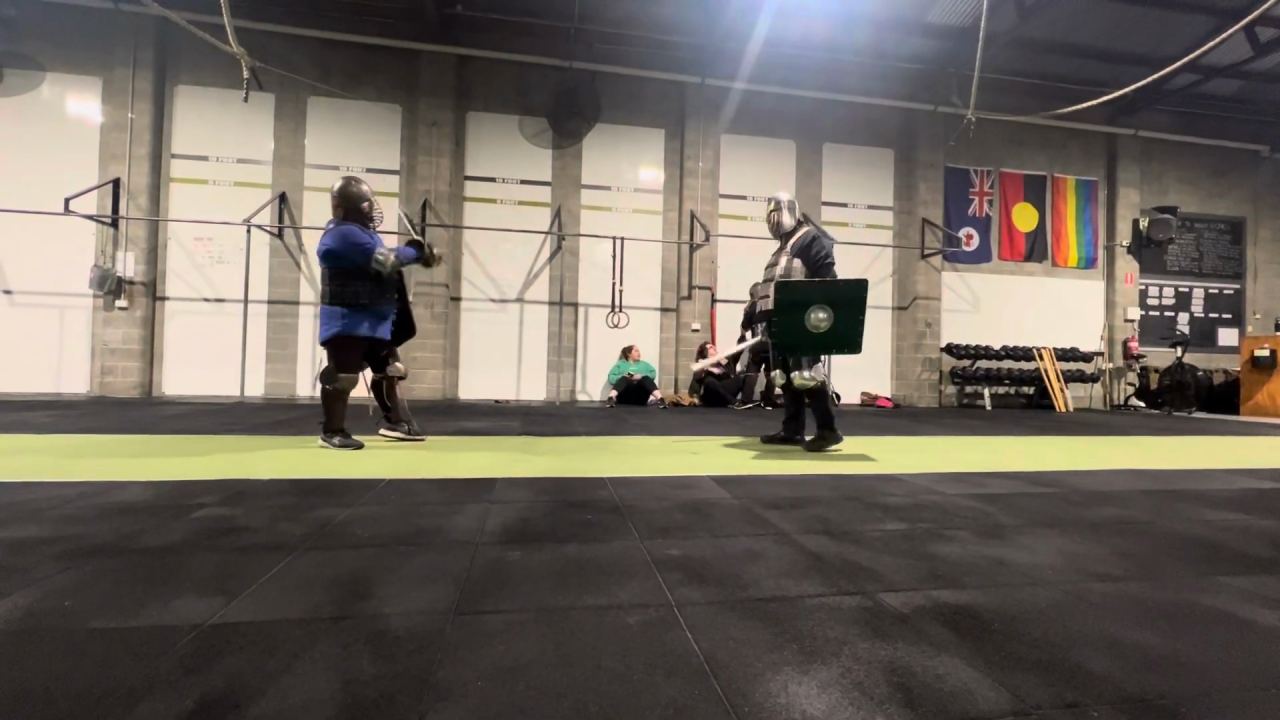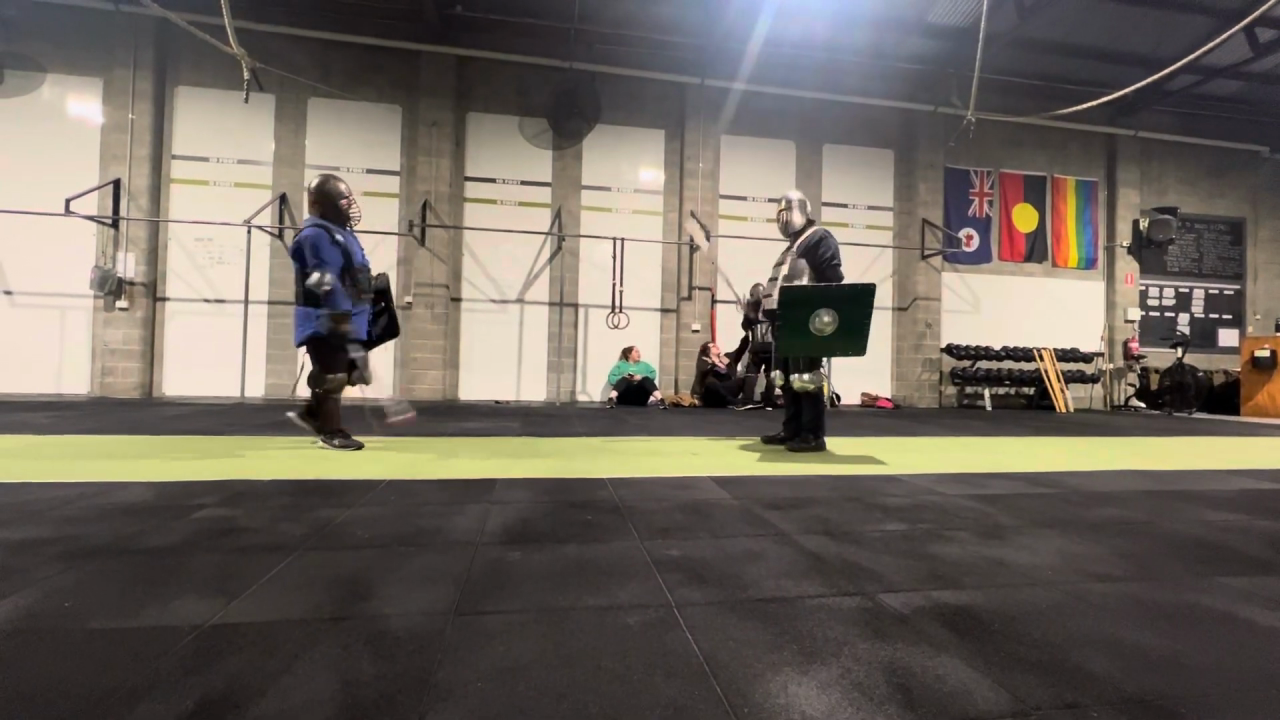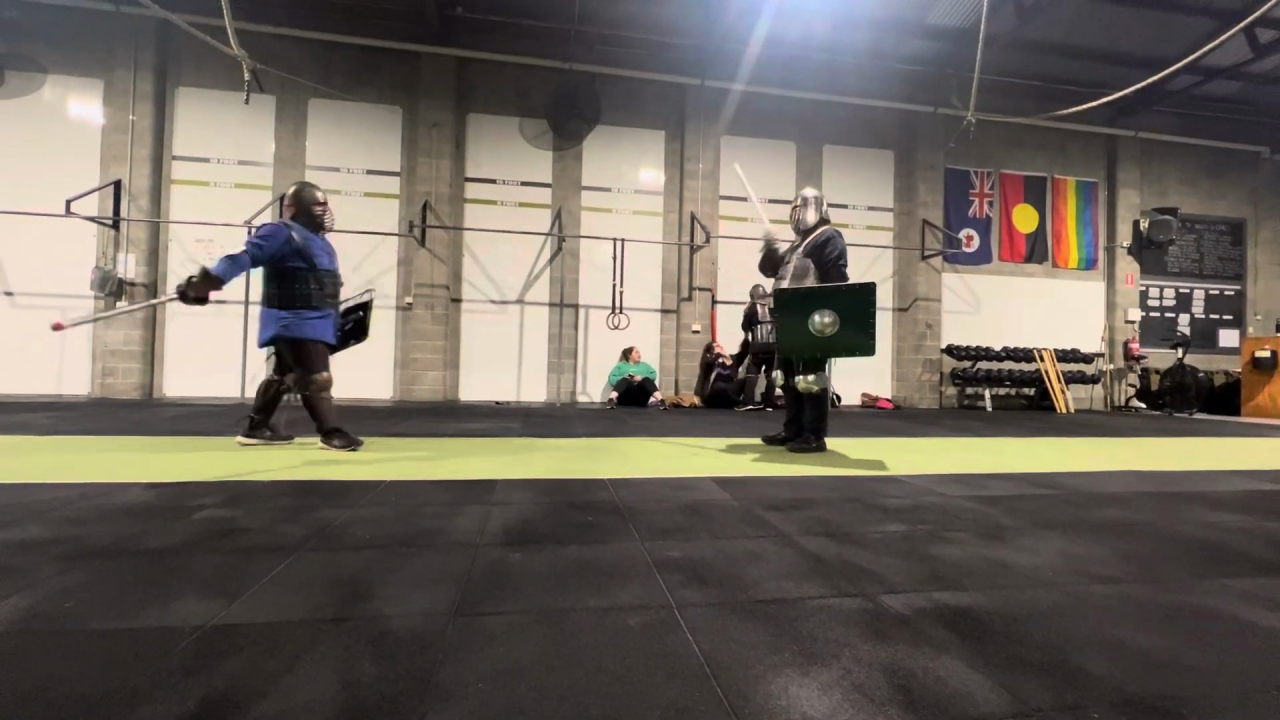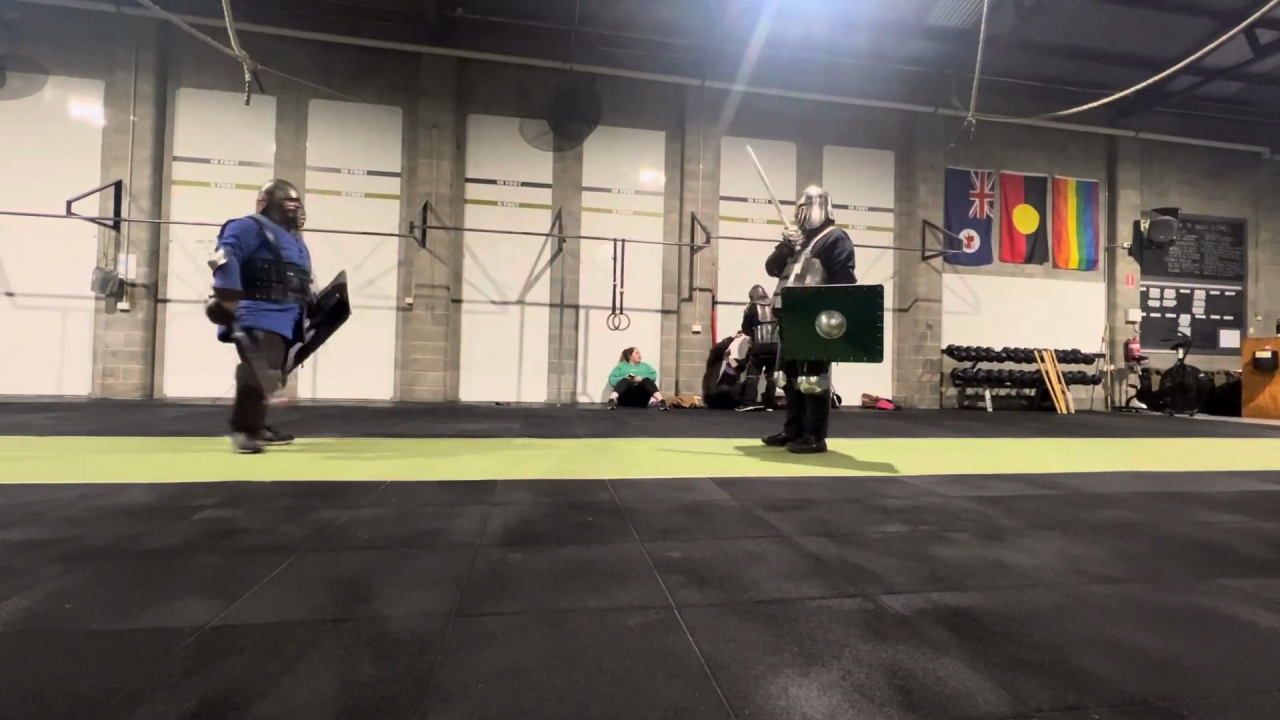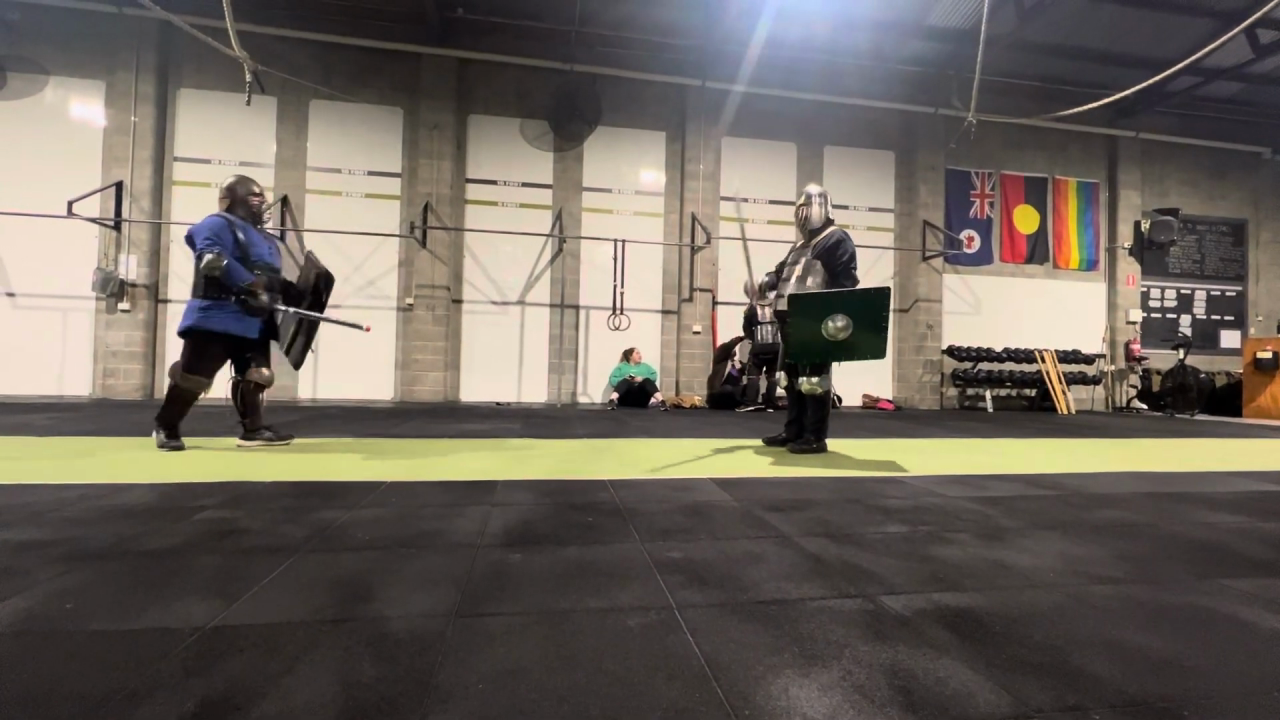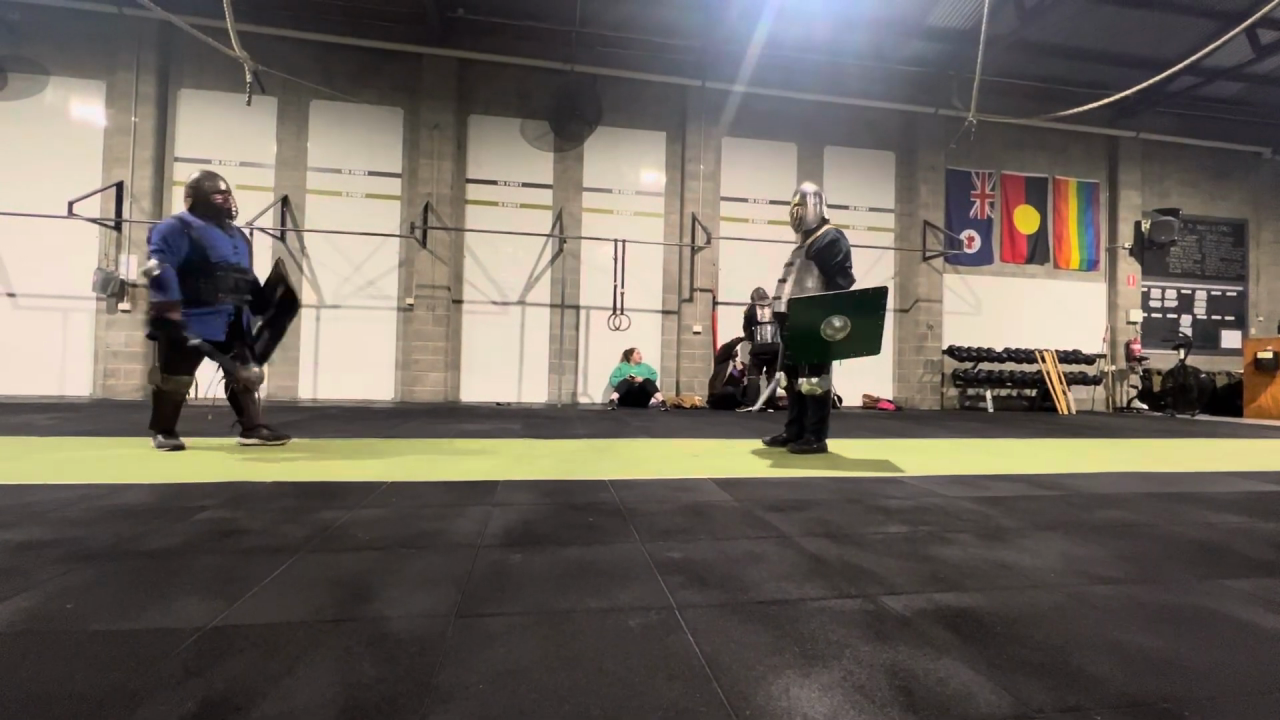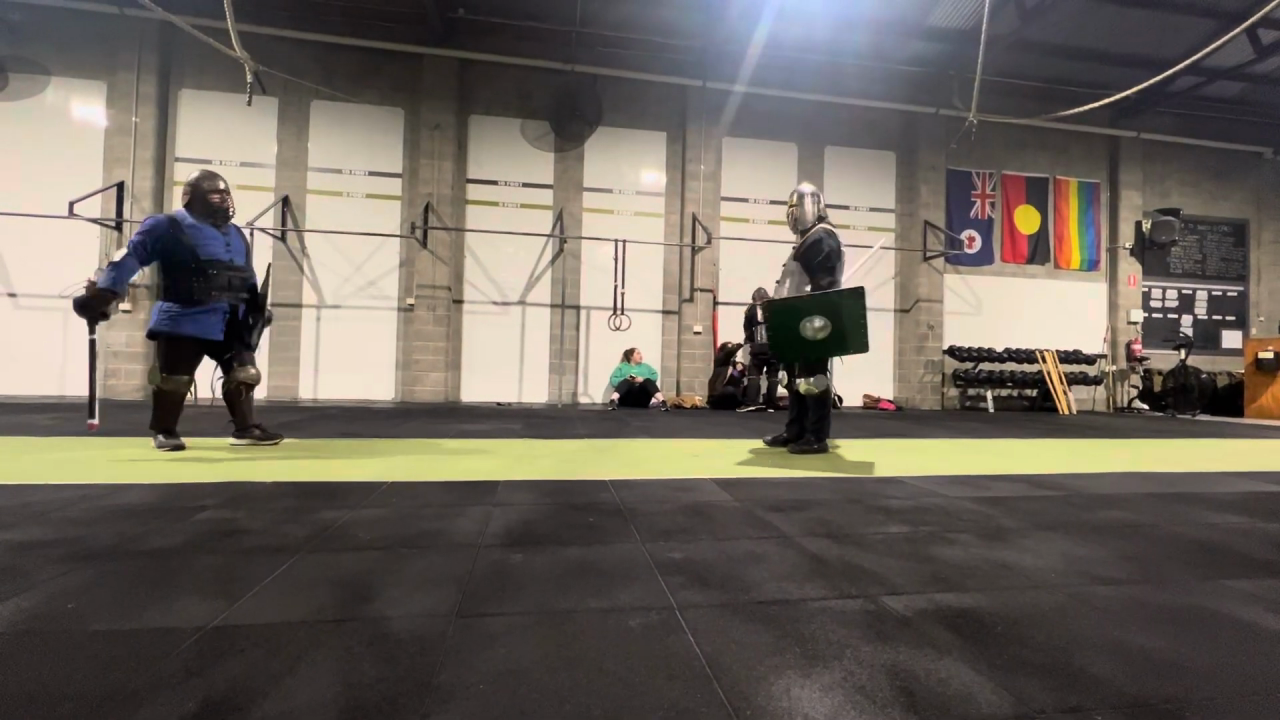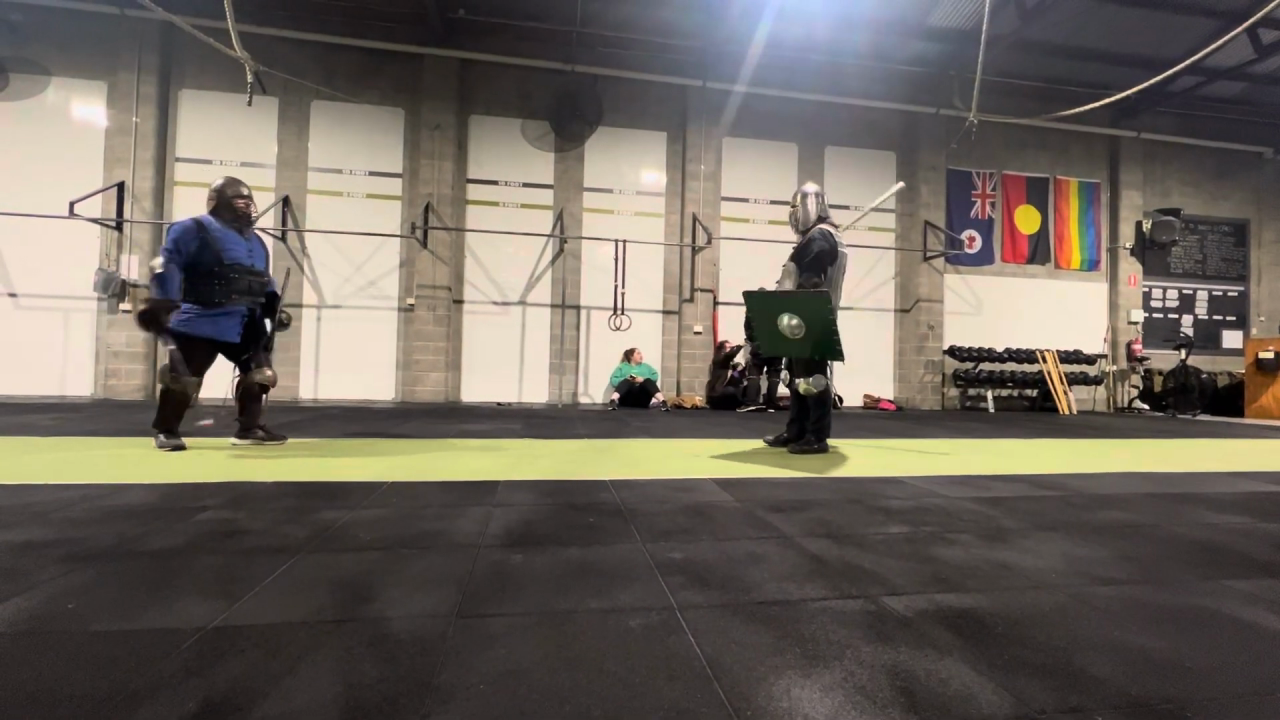
dt=0.3s
person 1, frame 1
left shoulder: (358, 232)
right shoulder: (344, 235)
left elbow: (383, 265)
right elbow: (386, 259)
right wrist: (421, 251)
left hip: (372, 318)
right hip: (348, 319)
left knee: (388, 369)
right knee: (342, 375)
left ankle: (397, 423)
right ankle: (332, 433)
person 1, frame 2
left shoulder: (338, 231)
right shoulder: (318, 235)
right elbow: (324, 281)
right wrist: (340, 317)
left hip: (343, 317)
right hip: (324, 319)
left knee: (346, 371)
right knee: (331, 375)
left ankle: (311, 415)
right ankle: (332, 432)
person 1, frame 3
left shoulder: (319, 242)
right shoulder: (282, 234)
right elbow: (244, 256)
left wrist: (335, 318)
right wrist: (206, 281)
left hip: (315, 323)
right hip: (294, 321)
left knee: (285, 376)
right knee: (315, 377)
left ankle: (256, 428)
right ankle: (332, 433)
person 1, frame 4
left shoulder: (292, 238)
right shoulder: (250, 228)
left elbow: (296, 281)
right elbow: (225, 258)
right wrist: (225, 298)
left hip: (282, 317)
right hip: (257, 315)
left knee: (270, 374)
right knee: (258, 371)
left ankle: (255, 429)
right ankle: (242, 428)
person 1, frame 5
left shoulder: (262, 237)
right shoulder: (217, 225)
left elbow: (272, 276)
right elbow: (215, 261)
left wrist: (292, 292)
right wrist: (253, 289)
left hip: (251, 321)
right hip: (216, 315)
left knee: (256, 374)
right knee: (194, 376)
left ankle: (254, 430)
right ankle: (165, 428)
person 1, frame 6
left shoulder: (236, 235)
right shoulder: (177, 228)
left elbow: (244, 277)
right elbow: (161, 270)
right wrist: (165, 310)
left hip: (229, 321)
right hip: (188, 319)
right knee: (173, 379)
left ankle: (252, 428)
right ankle: (163, 432)
person 1, frame 7
left shoulder: (234, 233)
right shoulder: (169, 227)
left elbow: (247, 274)
right elbow: (130, 258)
left wrist: (257, 306)
right wrist: (101, 295)
left hip: (231, 320)
right hip: (185, 317)
left knee: (244, 372)
right knee: (174, 378)
left ankle: (245, 429)
right ankle: (164, 431)
person 1, frame 8
left shoulder: (254, 240)
right shoulder: (195, 230)
left elbow: (263, 281)
right elbow: (167, 266)
left wrist: (275, 309)
right wrist: (160, 306)
left hip: (247, 323)
right hip: (203, 320)
left knee: (260, 373)
right knee: (184, 377)
left ankle: (249, 429)
right ankle: (166, 431)
person 2, frame 1
left shoulder: (812, 238)
right shoulder: (780, 249)
left elbow: (826, 276)
right wrist: (762, 319)
left knee: (806, 374)
right knee: (786, 377)
left ankle: (828, 430)
right ankle: (792, 430)
person 2, frame 2
left shoulder: (819, 239)
right shoulder: (791, 247)
left elbow: (832, 278)
right wrist: (760, 305)
left knee: (805, 376)
right knee: (787, 378)
left ankle: (814, 435)
right ankle: (792, 430)
person 2, frame 3
left shoulder: (828, 238)
right shoulder: (796, 244)
left elbow: (837, 279)
right elbow: (768, 269)
right wrist: (771, 249)
left knee: (810, 376)
right knee: (789, 376)
left ankle: (815, 436)
right ankle: (793, 430)
person 2, frame 4
left shoulder: (835, 239)
right shoulder: (799, 242)
left elbow: (844, 279)
right elbow: (772, 268)
right wrist: (785, 247)
left knee: (812, 377)
right knee: (790, 376)
left ankle: (815, 436)
right ankle: (793, 431)
person 2, frame 5
left shoulder: (836, 239)
right shoulder: (801, 244)
left elbow: (845, 281)
right elbow: (783, 275)
right wrist: (764, 285)
left knee: (813, 378)
right knee: (792, 377)
left ankle: (815, 437)
right ankle: (794, 431)
person 2, frame 6
left shoulder: (831, 238)
right shoulder: (803, 242)
left elbow: (841, 280)
right wrist: (784, 319)
left knee: (813, 378)
right knee: (792, 377)
left ankle: (816, 437)
right ankle: (794, 431)
person 2, frame 7
left shoulder: (822, 237)
right shoulder: (811, 238)
left elbow: (823, 281)
left knee: (812, 377)
right knee: (794, 377)
left ankle: (817, 438)
right ankle: (795, 432)
person 2, frame 8
left shoulder: (819, 237)
right shoulder: (818, 237)
left elbow: (810, 282)
left knee: (812, 377)
right knee: (797, 377)
left ankle: (817, 437)
right ankle: (796, 431)
